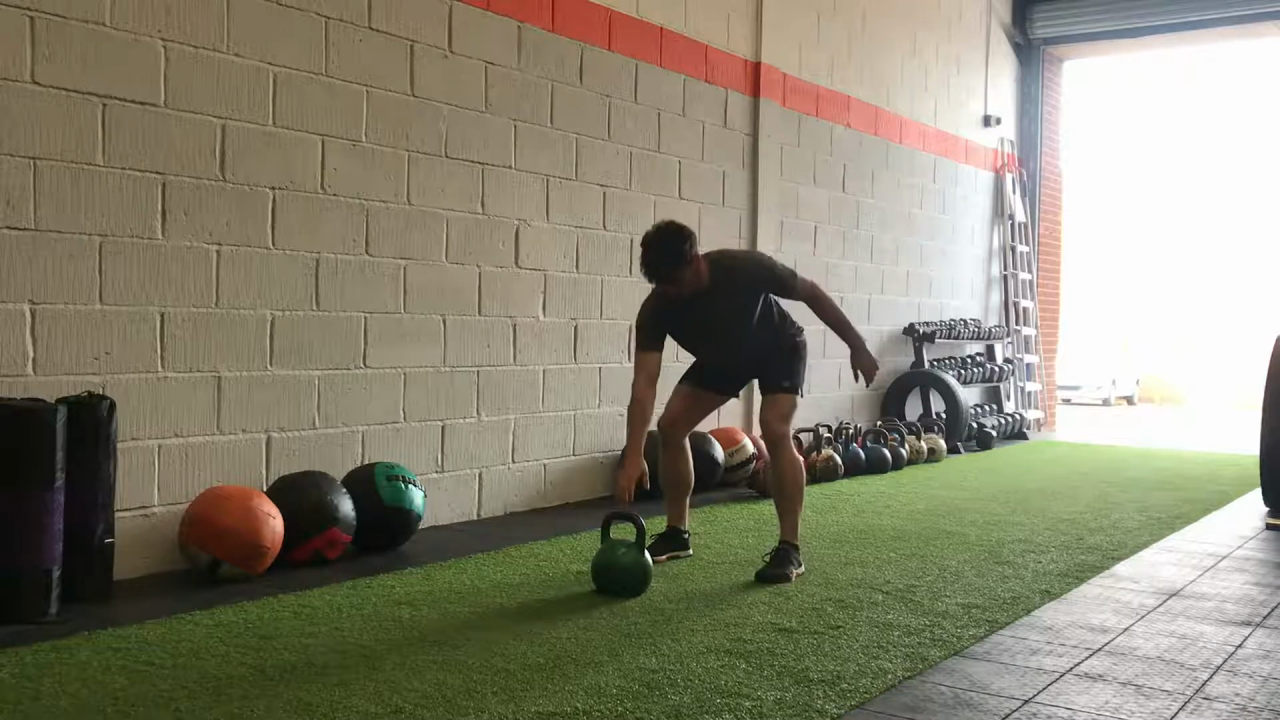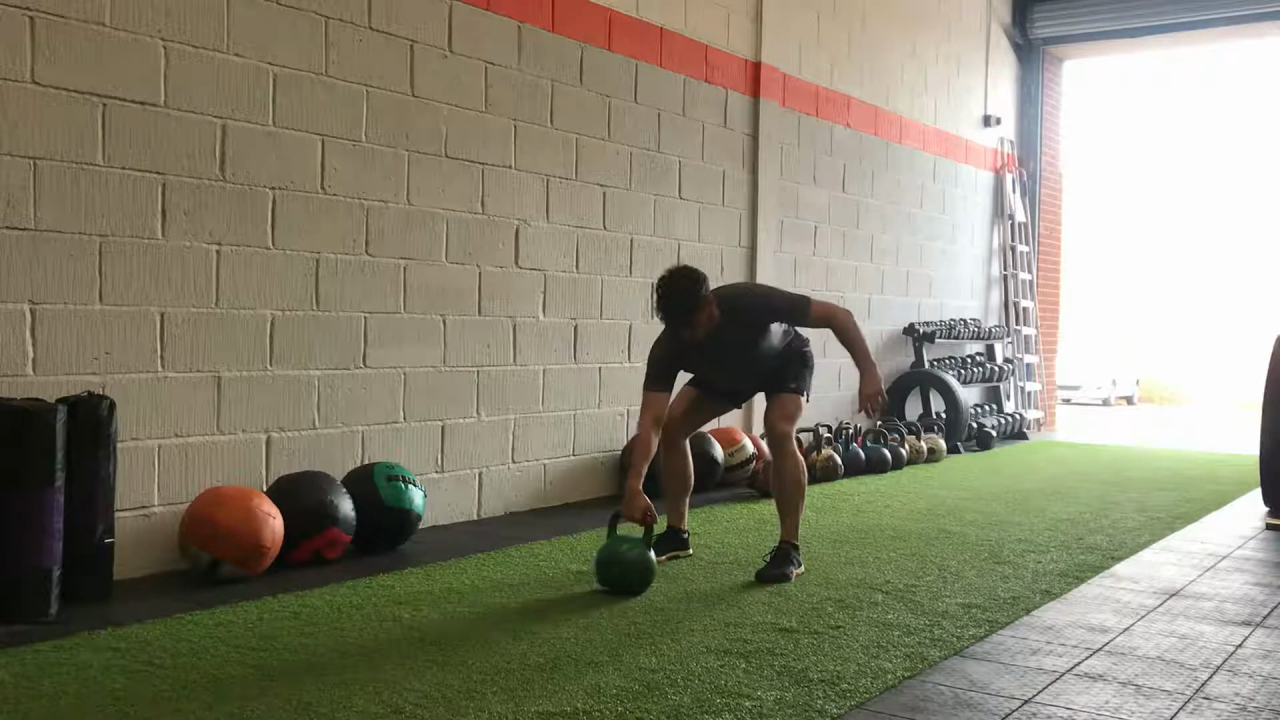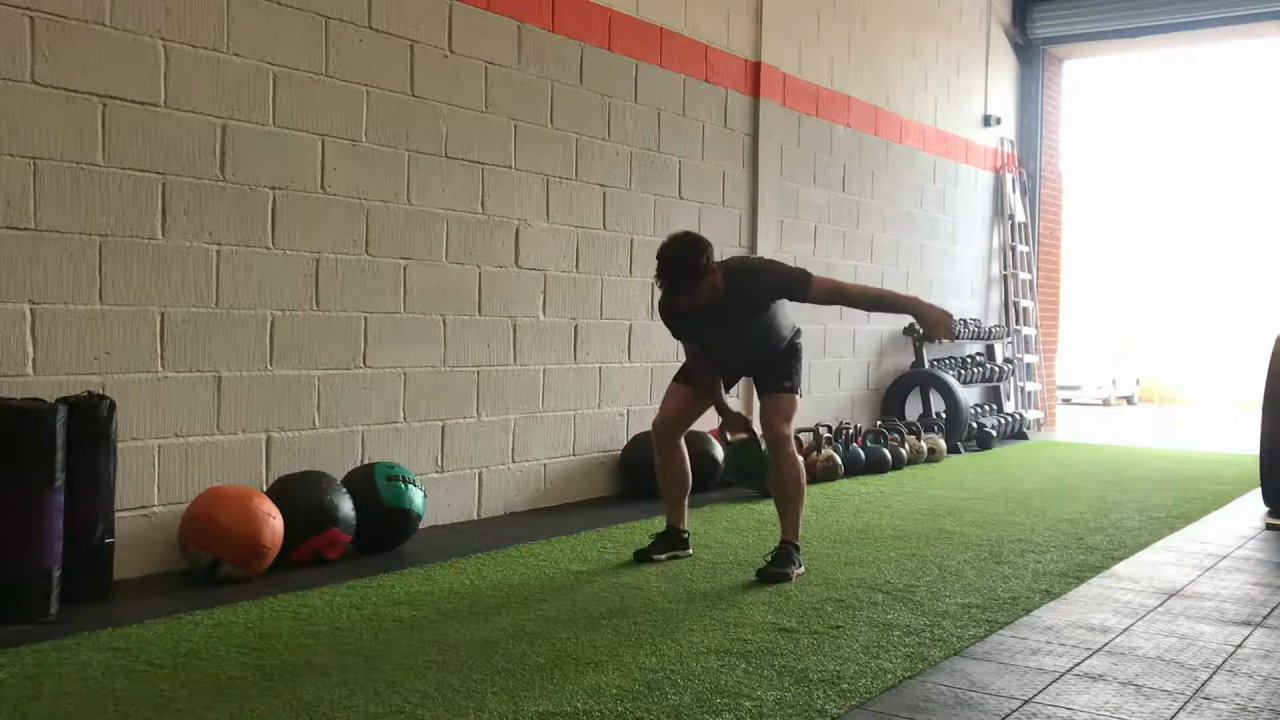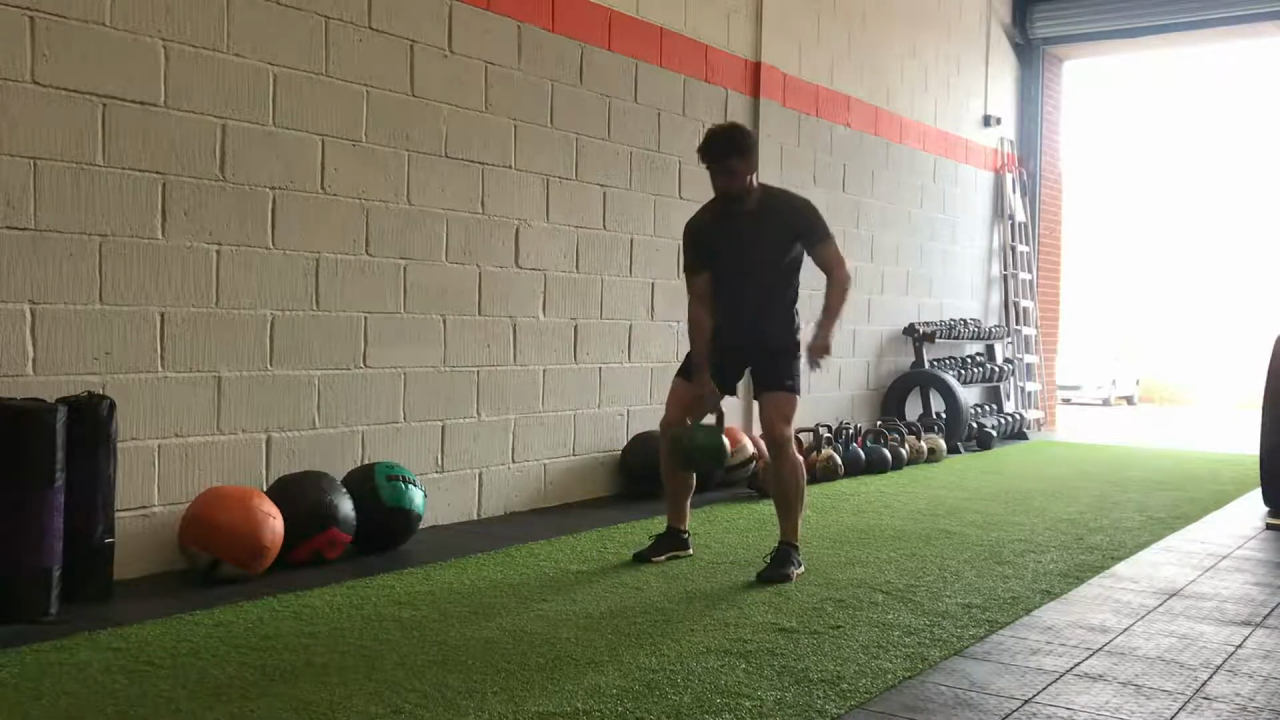
dt=0.7s
person 1, frame 1
left shoulder: (744, 268)
right shoulder: (656, 308)
left elbow: (811, 294)
right elbow: (644, 383)
left wrist: (858, 346)
right wrist: (633, 457)
left hip: (779, 348)
right hip: (721, 359)
left knee: (775, 431)
right knee: (670, 428)
left ankle: (789, 549)
right ankle: (676, 533)
person 1, frame 2
left shoulder: (751, 302)
right shoulder: (668, 348)
left elbow: (837, 315)
right elbow: (651, 421)
left wrist: (868, 372)
right wrist: (633, 488)
left hip: (786, 361)
right hip: (724, 375)
left knee: (779, 431)
right knee: (671, 429)
left ankle: (790, 550)
right ankle: (677, 534)
person 1, frame 3
left shoulder: (755, 275)
right shoulder: (672, 307)
left elbow: (840, 291)
right elbow: (699, 360)
left wrist: (917, 308)
right wrist: (726, 412)
left hip: (777, 352)
right hip: (719, 355)
left knee: (778, 435)
right knee: (665, 427)
left ankle: (790, 548)
right ankle: (676, 533)
person 1, frame 4
left shoulder: (794, 212)
right shoulder: (702, 226)
left elbow: (838, 272)
right elbow: (700, 302)
left wrist: (824, 329)
right wrist: (703, 375)
left hip: (776, 337)
right hip: (721, 333)
left knee: (777, 435)
right knee: (671, 426)
left ankle: (789, 548)
right ankle: (677, 533)
